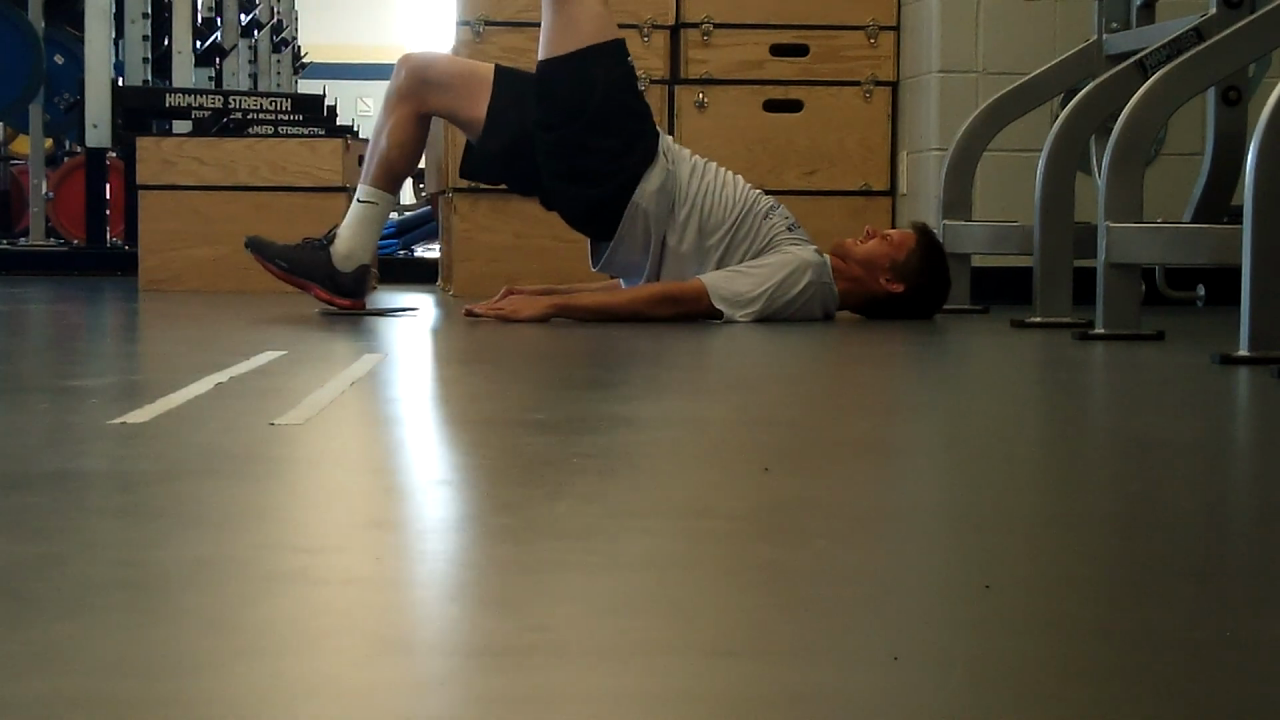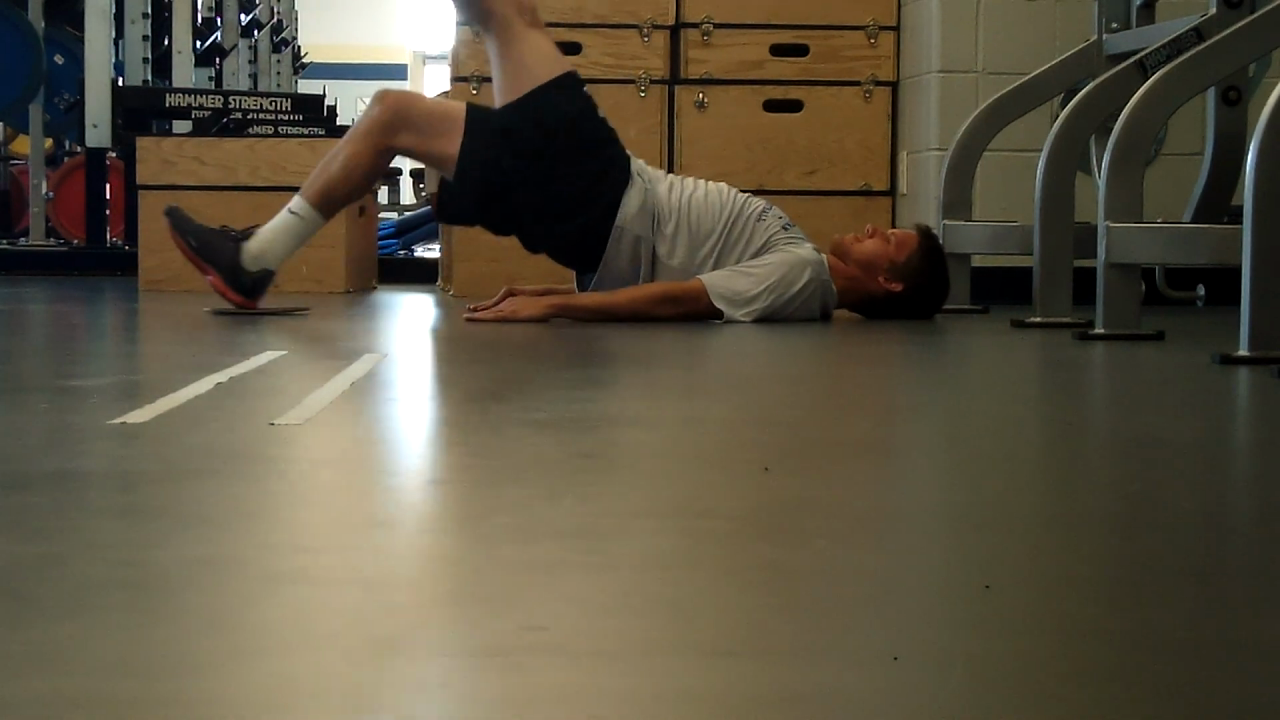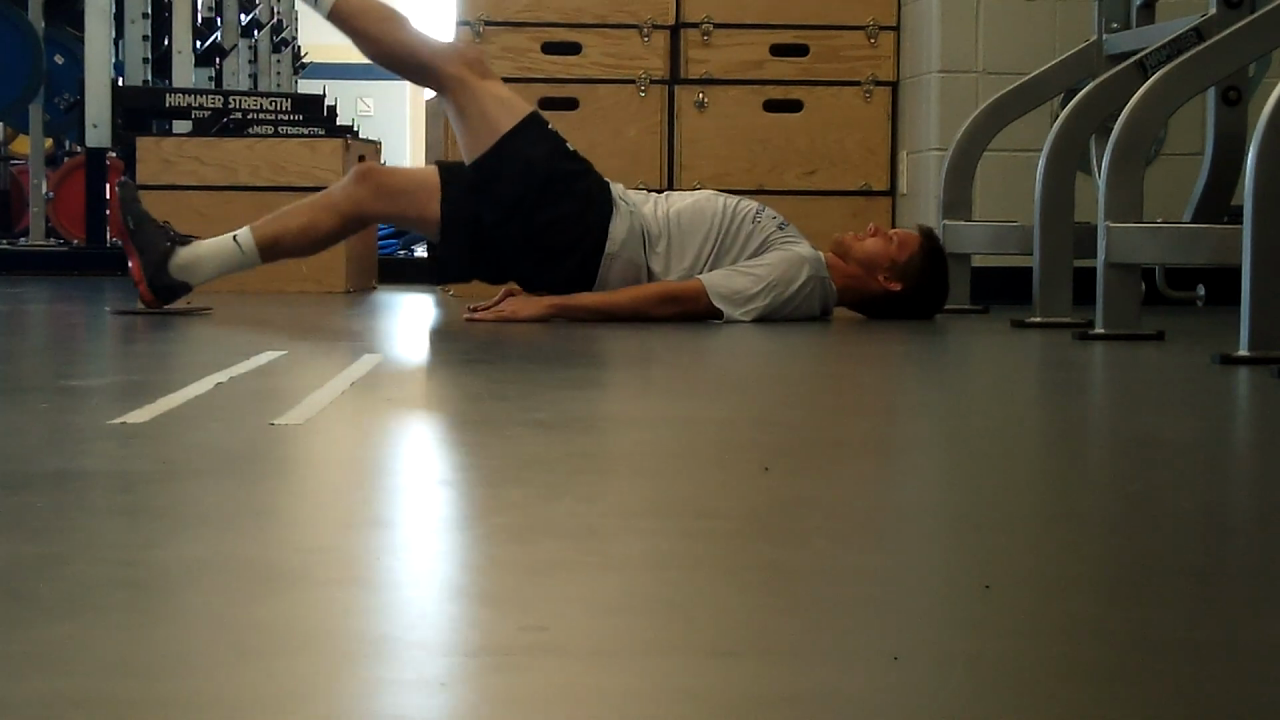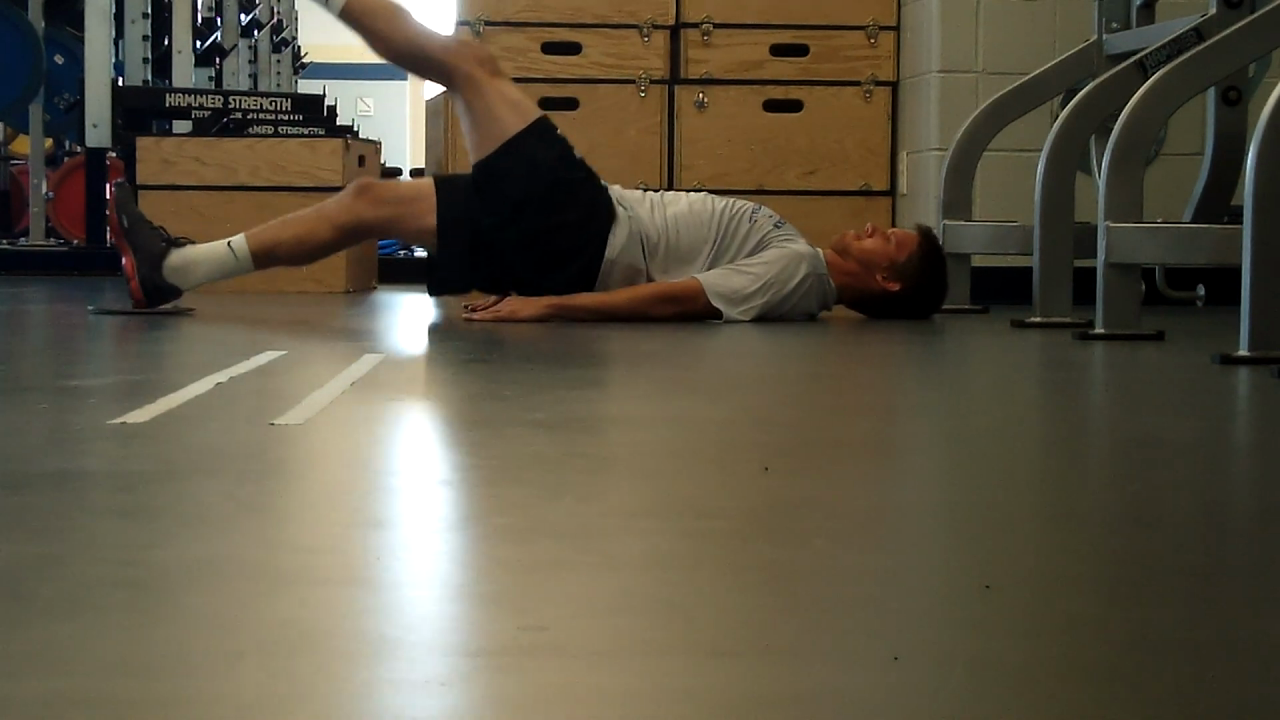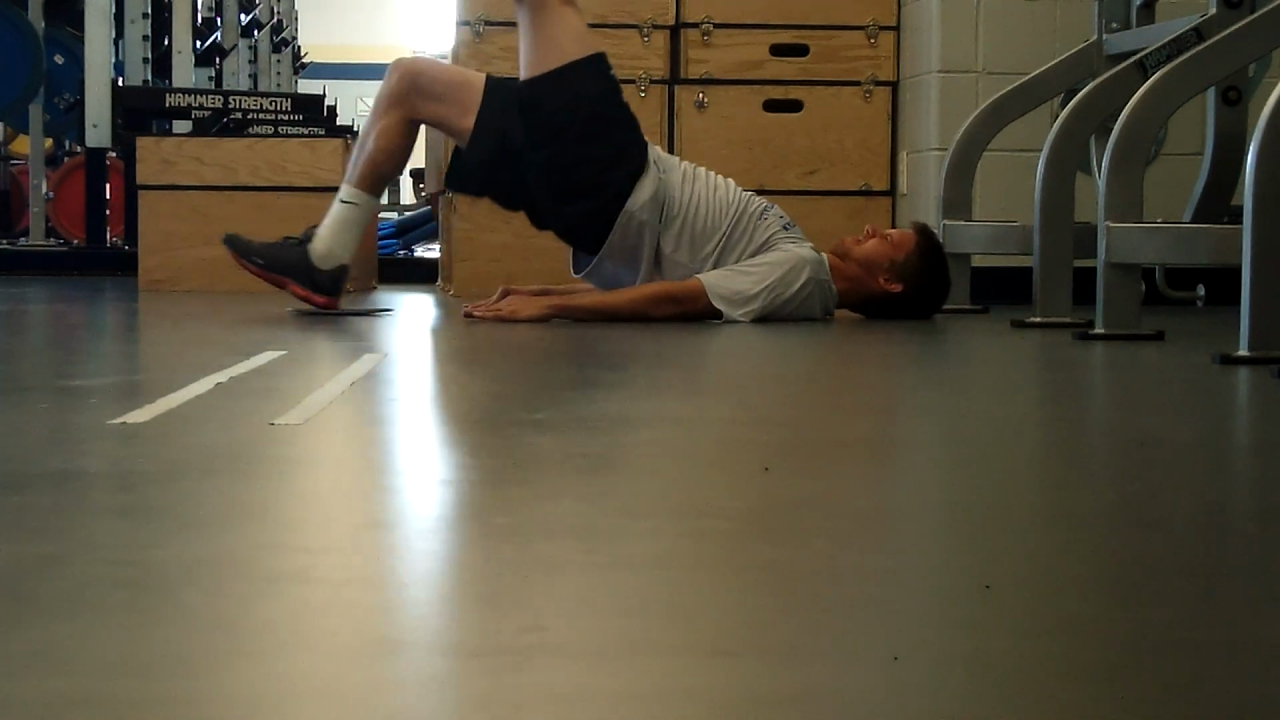
dt=0.4s
person 1, frame 1
left shoulder: (803, 277)
right shoulder: (799, 267)
left elbow: (680, 301)
left wrist: (555, 306)
right knee: (415, 78)
right ankle: (349, 258)
person 1, frame 2
left shoulder: (802, 275)
right shoulder: (798, 267)
left elbow: (678, 300)
left wrist: (552, 306)
right wrist: (558, 289)
left hip: (600, 204)
right hip: (604, 205)
right knee: (394, 111)
right ankle: (260, 258)
person 1, frame 3
left shoulder: (799, 273)
right shoulder: (795, 266)
left elbow: (676, 299)
left wrist: (550, 306)
left hip: (587, 235)
right hip: (594, 231)
left knee: (459, 69)
right knee: (369, 186)
right ankle: (181, 266)
person 1, frame 4
left shoulder: (799, 272)
right shoulder: (794, 265)
left elbow: (674, 299)
left wrist: (547, 306)
left hip: (585, 241)
right hip: (590, 228)
right knee: (369, 201)
right ankle: (173, 270)
person 1, frame 5
left shoulder: (799, 274)
right shoulder: (805, 268)
left elbow: (679, 301)
left wrist: (552, 307)
right wrist: (550, 290)
right hip: (617, 192)
right knee: (411, 82)
right ankle: (323, 258)
